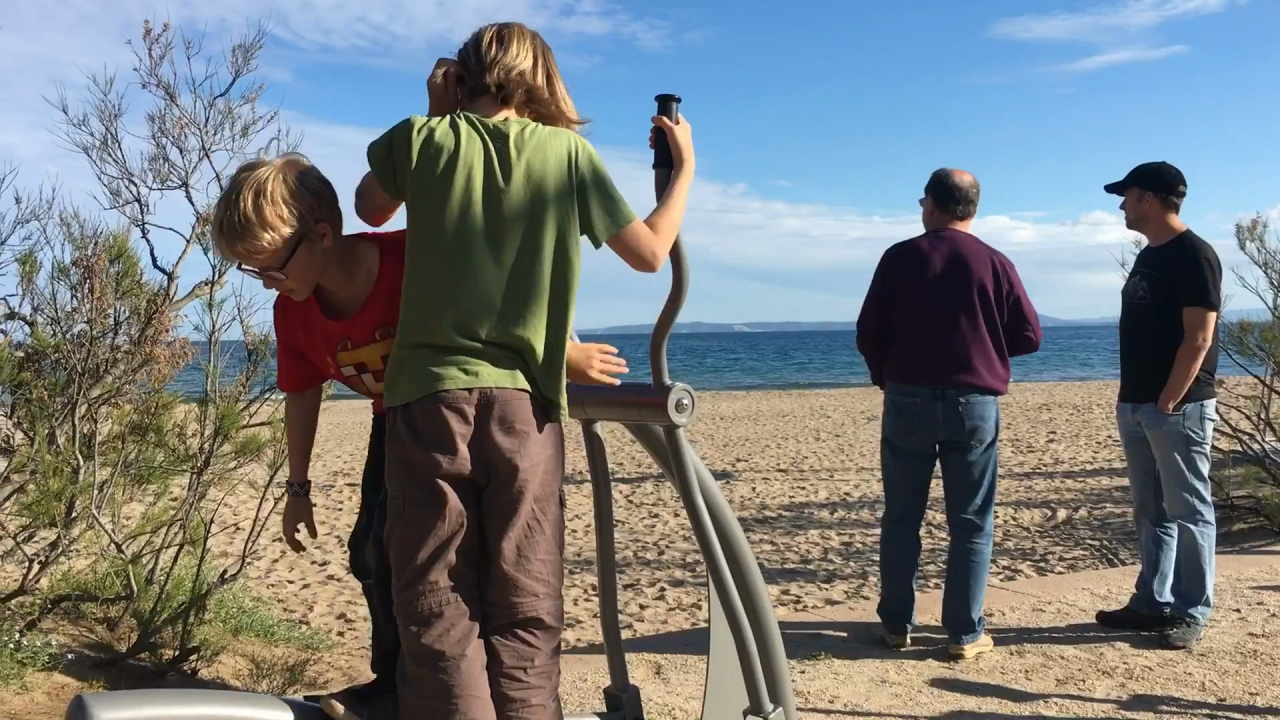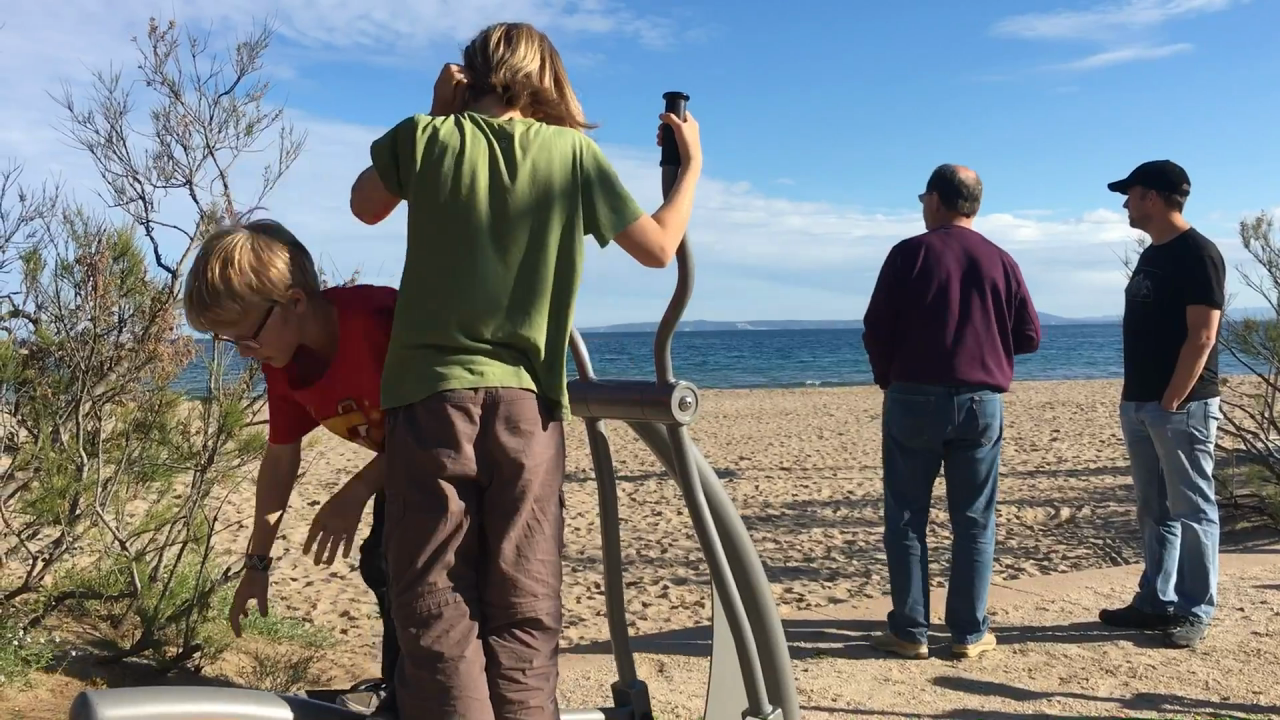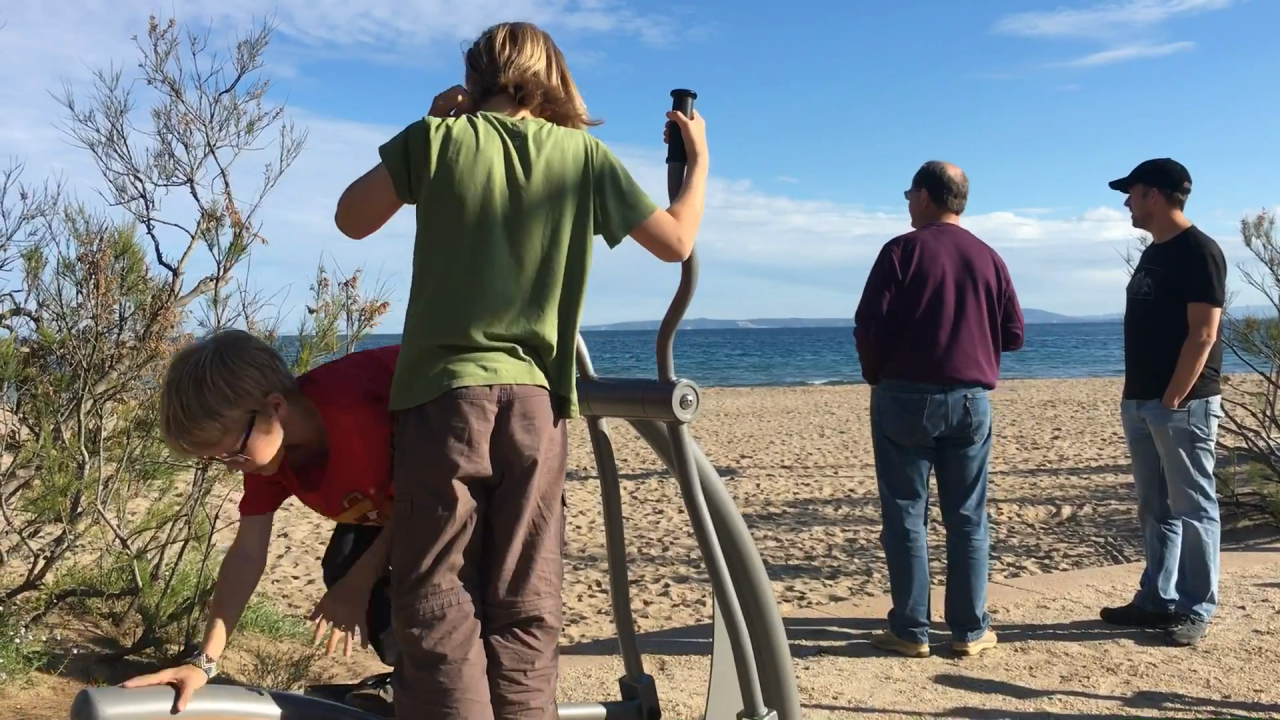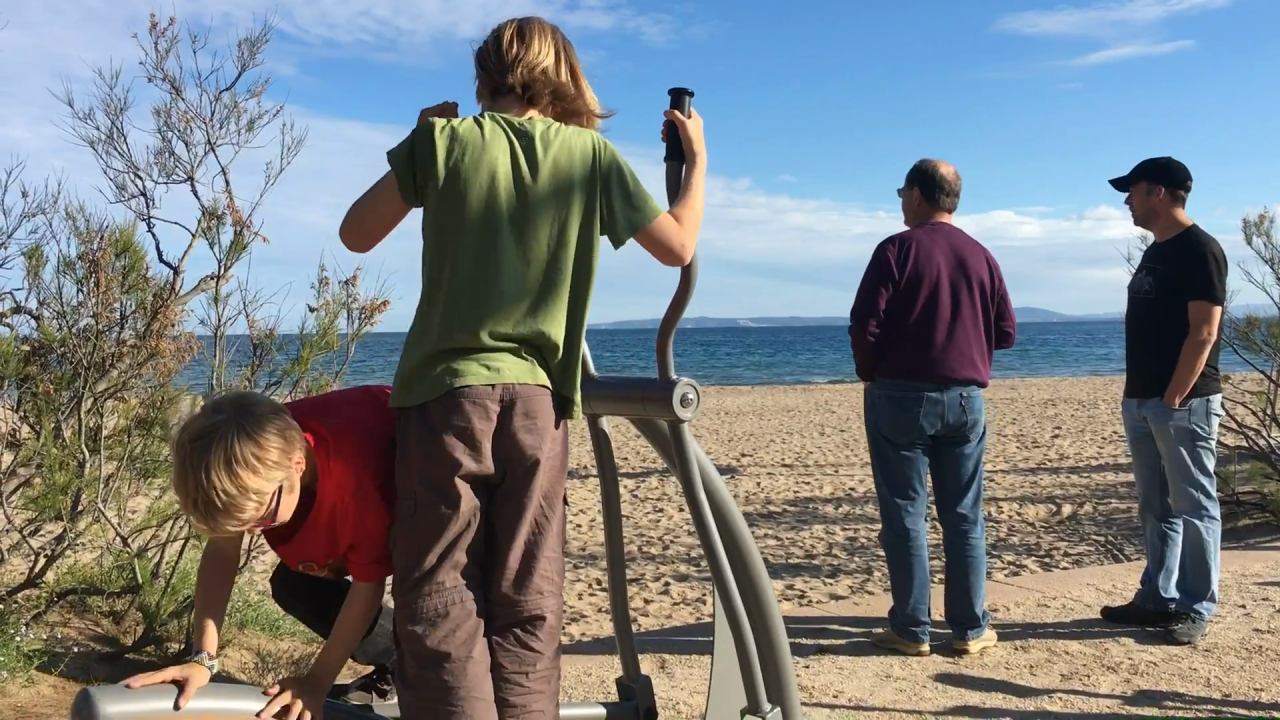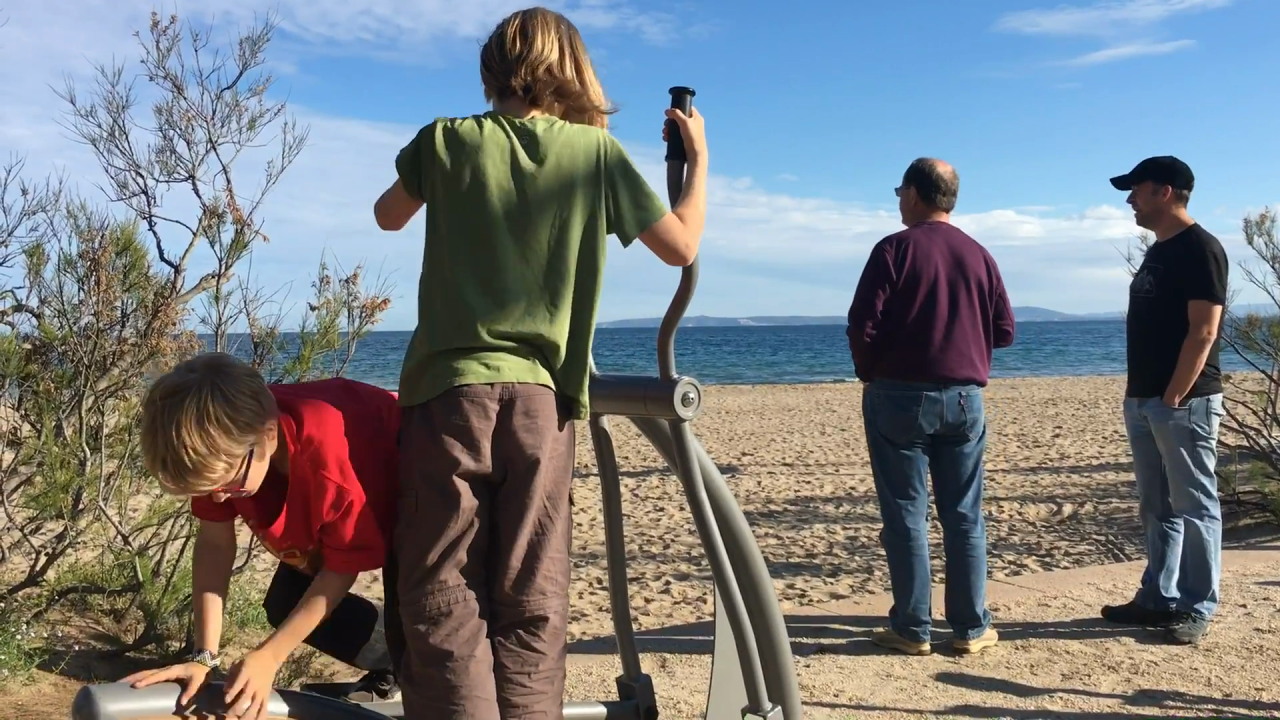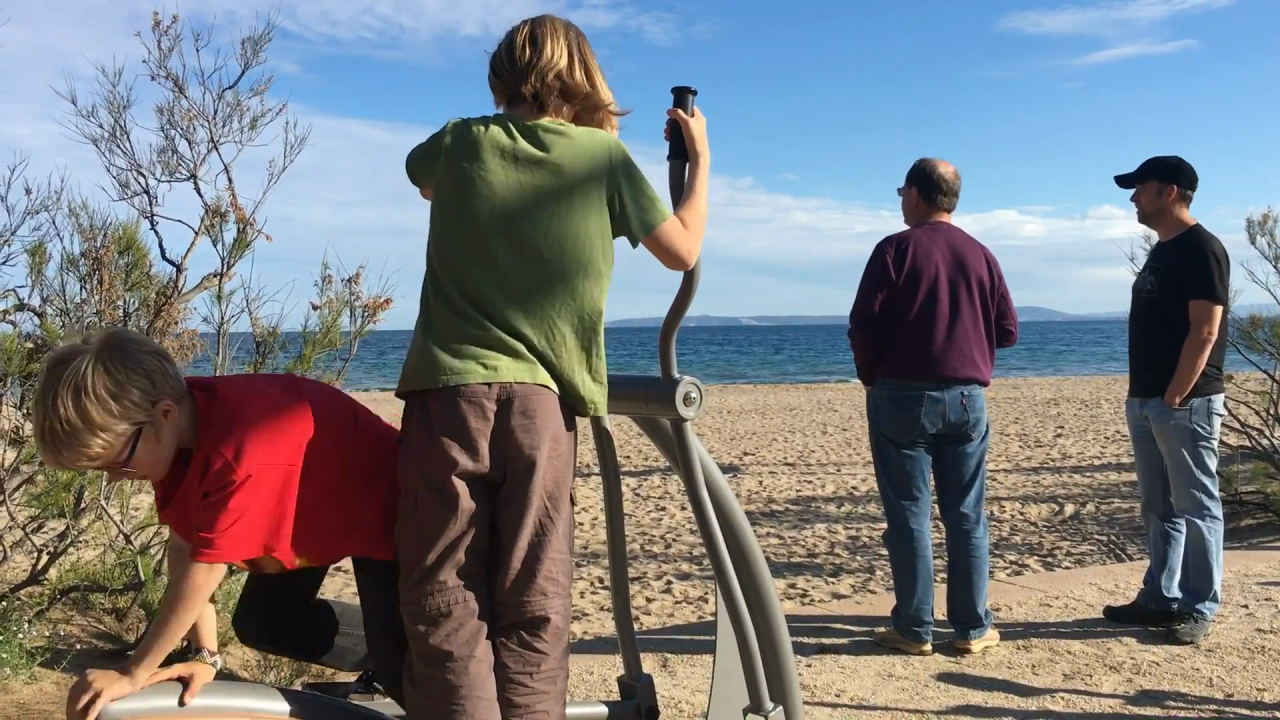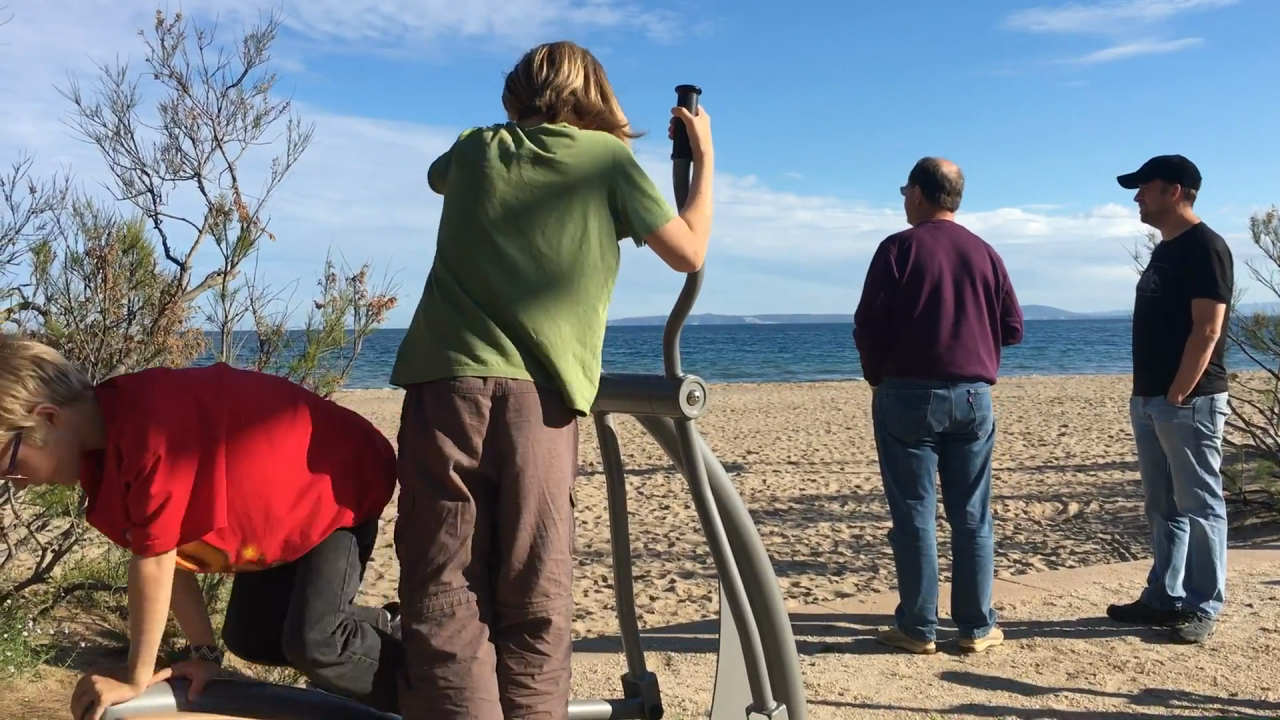
dt=0.3s
person 1, frame 1
left shoulder: (422, 139)
right shoulder: (566, 151)
left elbow: (370, 210)
right elbow: (649, 252)
right wrist: (684, 166)
left hip: (431, 397)
right hip: (524, 401)
left knee: (441, 606)
right knee: (525, 607)
person 1, frame 2
left shoulder: (426, 140)
right shoulder: (572, 151)
left elbow: (364, 207)
right elbow: (658, 246)
right wrist: (691, 164)
left hip: (433, 396)
right hip: (525, 401)
left knee: (437, 606)
right knee: (523, 608)
person 1, frame 3
left shoulder: (437, 139)
right shoulder: (581, 153)
left elbow: (351, 220)
right elbow: (675, 242)
right wrist: (699, 159)
left hip: (443, 393)
right hip: (533, 399)
left knee: (439, 604)
right knee: (524, 607)
person 1, frame 4
left shoulder: (443, 139)
right shoulder: (590, 153)
left elbow: (358, 236)
right elbow: (678, 246)
right wrist: (696, 159)
left hip: (447, 392)
right hip: (536, 398)
left knee: (440, 600)
right knee: (527, 603)
person 1, frame 5
left shoulder: (446, 141)
right shoulder: (596, 152)
left elbow: (388, 216)
right elbow: (681, 246)
right wrist: (699, 157)
left hip: (449, 392)
right hip: (542, 398)
left knee: (444, 598)
right knee: (531, 602)
person 1, frame 6
left shoulder: (458, 144)
right shoulder: (602, 155)
right elbow: (682, 251)
right wrist: (700, 158)
left hip: (451, 390)
right hip: (542, 399)
left knee: (446, 598)
right knee: (533, 602)
person 1, frame 7
left shoulder: (473, 150)
right shoulder: (604, 157)
right elbow: (689, 253)
right wrist: (703, 157)
left hip: (447, 387)
right hip: (539, 400)
left knee: (446, 601)
right knee: (534, 604)
person 2, frame 1
left shoulder: (899, 258)
right shoulder: (995, 263)
left elbow: (868, 335)
right elbow: (1029, 337)
left wrist: (885, 378)
left hip: (906, 402)
right hip: (975, 404)
left knee: (901, 516)
right knee: (971, 523)
left ankle: (896, 624)
right ankle: (966, 633)
person 2, frame 2
left shoulder: (908, 254)
right shoulder: (1000, 261)
left elbow: (877, 331)
right elbow: (1029, 337)
left wrist: (885, 378)
left hip: (914, 399)
right hip: (981, 403)
left knee: (906, 518)
right knee: (974, 522)
left ankle: (909, 630)
right ankle: (969, 632)
person 2, frame 3
left shoulder: (902, 250)
right shoulder: (989, 258)
left elbow: (870, 327)
right elbow: (1014, 334)
left wrist: (874, 375)
left hip: (906, 397)
right hip: (971, 400)
left knee: (905, 515)
right knee: (968, 518)
left ankle: (911, 630)
right ankle: (970, 629)
person 2, frame 4
left shoulder: (897, 249)
right shoulder: (981, 256)
left elbow: (866, 326)
right elbow: (1006, 332)
left wrist: (868, 373)
left hip: (901, 396)
right hip: (965, 398)
left knee: (905, 515)
right knee: (964, 516)
left ankle: (911, 629)
right ankle: (969, 628)
person 2, frame 5
left shoulder: (894, 249)
right shoulder: (979, 255)
left elbow: (864, 327)
right elbow: (1004, 330)
left wrist: (868, 373)
left hip: (899, 396)
right hip: (965, 398)
left knee: (905, 514)
right knee: (965, 516)
left ankle: (912, 628)
right ankle: (971, 627)
person 2, frame 6
left shoulder: (895, 249)
right shoulder: (981, 254)
left elbow: (864, 327)
right elbow: (1007, 330)
left wrist: (870, 377)
left hip: (903, 396)
right hip: (967, 398)
left knee: (909, 515)
right knee: (967, 516)
left ankle: (914, 628)
right ankle: (972, 627)
person 2, frame 7
left shoulder: (899, 248)
right shoulder: (985, 253)
left elbow: (869, 325)
right elbow: (1013, 327)
left wrist: (876, 376)
left hip: (909, 395)
right hip: (974, 396)
left knee: (914, 513)
right knee: (973, 515)
left ankle: (917, 627)
right ankle: (977, 626)
person 3, frame 1
left shoulder: (1194, 256)
right shoulder: (1147, 255)
left elbow: (1199, 339)
left wrist: (1168, 401)
right wrist: (1129, 397)
left hip: (1177, 407)
right hip: (1136, 405)
left knee: (1188, 512)
right knee: (1151, 512)
left ankle: (1190, 612)
right ankle: (1153, 602)
person 3, frame 2
left shoulder: (1197, 254)
right shoulder: (1151, 255)
left elbow: (1202, 337)
left wrist: (1172, 401)
right wrist: (1133, 397)
left hip: (1182, 406)
right hip: (1139, 404)
left knee: (1191, 511)
right knee: (1154, 511)
left ankle: (1194, 611)
right ankle: (1156, 601)
person 3, frame 3
left shoulder: (1199, 252)
right shoulder: (1152, 252)
left elbow: (1203, 335)
left wrist: (1173, 399)
right wrist: (1134, 394)
left hip: (1182, 404)
right hip: (1140, 402)
left knee: (1192, 509)
right knee: (1156, 509)
left ankle: (1195, 609)
right ankle: (1157, 599)
person 3, frame 4
left shoulder: (1199, 250)
right shoulder: (1154, 252)
left elbow: (1204, 333)
left wrist: (1174, 397)
right wrist: (1135, 394)
left hip: (1183, 403)
right hip: (1141, 401)
left knee: (1193, 507)
right knee: (1156, 508)
left ankle: (1196, 608)
right ankle: (1157, 598)
person 3, frame 5
left shoulder: (1200, 249)
right shoulder: (1157, 250)
left elbow: (1204, 332)
left wrist: (1174, 397)
left hip: (1184, 402)
right hip: (1143, 400)
left knee: (1193, 507)
right knee: (1157, 507)
left ankle: (1197, 608)
right ankle: (1159, 597)
person 3, frame 6
left shoulder: (1201, 249)
right shoulder: (1161, 250)
left elbow: (1205, 333)
left wrist: (1176, 396)
left hip: (1185, 402)
right hip: (1145, 400)
left knee: (1195, 507)
right knee: (1160, 508)
left ankle: (1198, 608)
right ankle: (1161, 597)
person 3, frame 7
left shoulder: (1205, 248)
right shoulder: (1164, 250)
left elbow: (1208, 331)
left wrist: (1178, 395)
right wrist: (1145, 392)
left hip: (1189, 401)
right hip: (1148, 399)
left knee: (1199, 506)
right knee: (1163, 507)
left ankle: (1202, 607)
right ankle: (1164, 597)
person 4, frame 1
left shoulder: (414, 259)
right shoulder: (293, 311)
right elbow: (301, 396)
left wrist: (566, 354)
right wrist: (298, 488)
right hip: (396, 416)
right knee: (371, 550)
person 4, frame 2
left shoulder: (373, 322)
right shoulder: (286, 364)
right elbow: (280, 462)
left wrist: (356, 492)
right wrist: (256, 563)
right knee: (381, 559)
person 4, frame 3
left shoulder: (360, 415)
right shoulder: (265, 441)
right elbow: (249, 550)
left wrist: (360, 574)
right wrist: (204, 659)
right knee: (341, 569)
person 4, frame 4
left shoulder: (350, 479)
left elbow: (368, 585)
right elbow: (222, 550)
left wrist: (318, 681)
right wrist: (203, 658)
right knee: (292, 587)
right ankle: (396, 667)
person 4, frame 5
left shoulder: (328, 457)
right shoulder: (225, 445)
left elbow: (343, 568)
right elbow: (214, 543)
left wrist: (269, 656)
right wrist: (204, 656)
left knee: (409, 642)
right knee: (285, 605)
right ankle: (391, 669)
person 4, frame 6
left shoulder: (239, 447)
right shoulder: (168, 432)
left elbow: (206, 566)
right elbow: (186, 547)
left wrist: (135, 672)
right wrist: (206, 656)
left hip: (377, 505)
left knee: (397, 663)
right knee: (260, 623)
right ankle: (379, 667)
person 4, frame 7
left shoulder: (148, 424)
right shoulder: (100, 452)
left elbow: (155, 561)
right elbow: (167, 555)
left wrist: (136, 679)
right wrist: (203, 654)
left hip: (341, 478)
left knee: (313, 641)
right knee: (251, 635)
right ankle: (378, 631)
